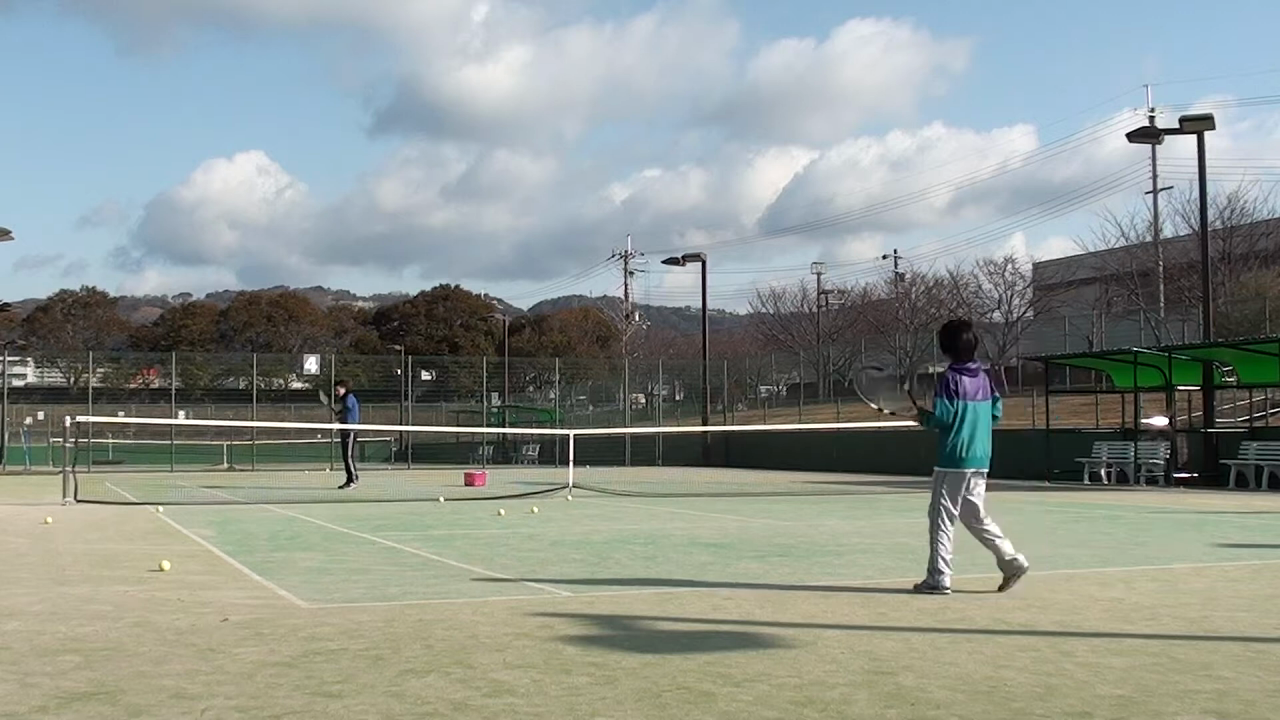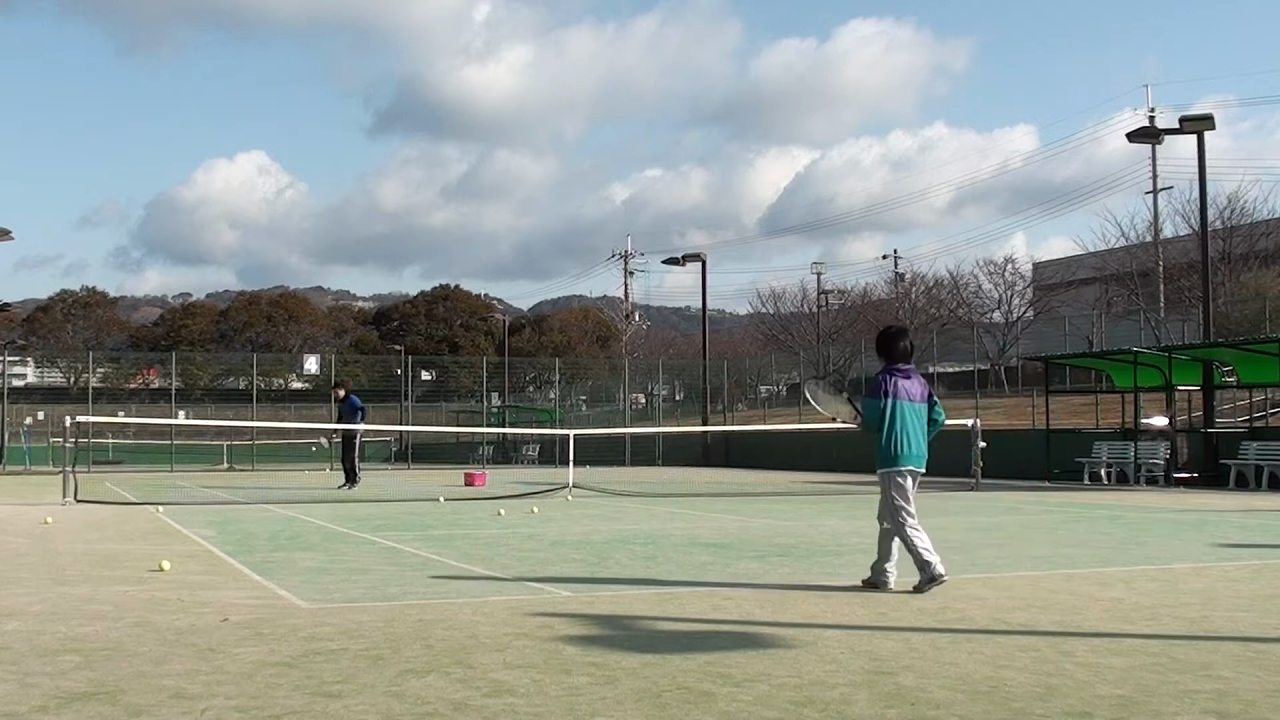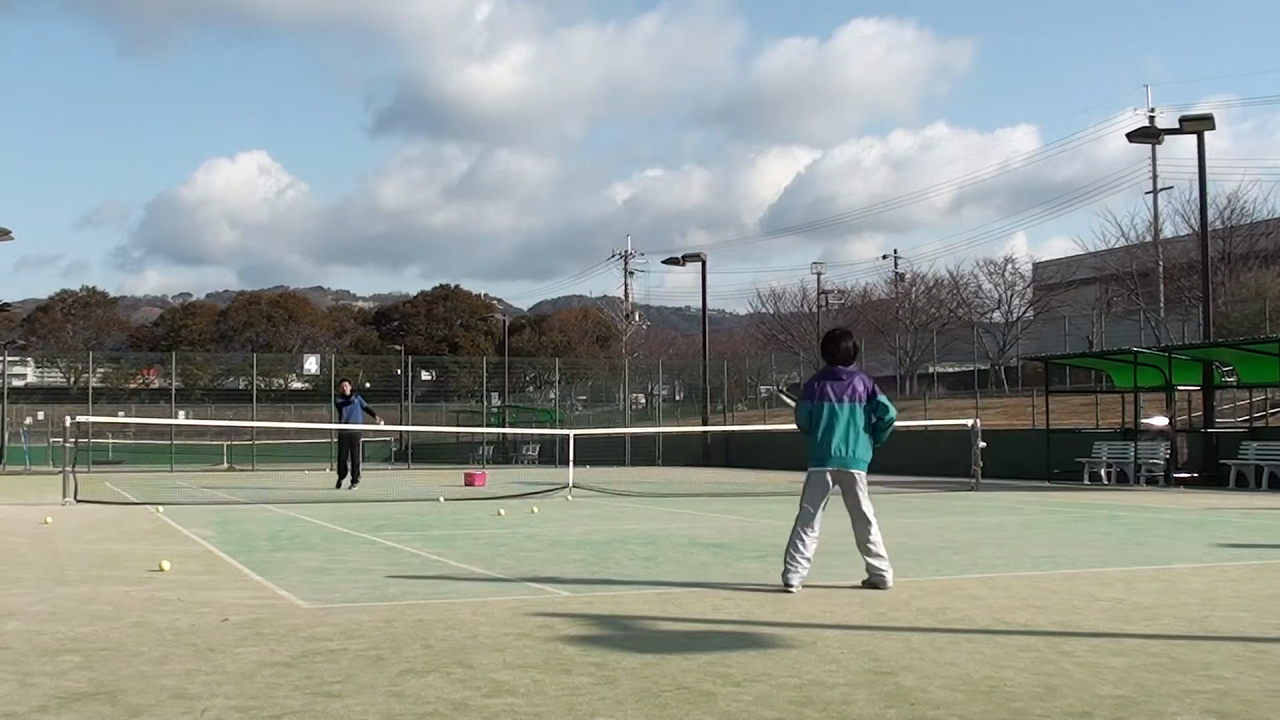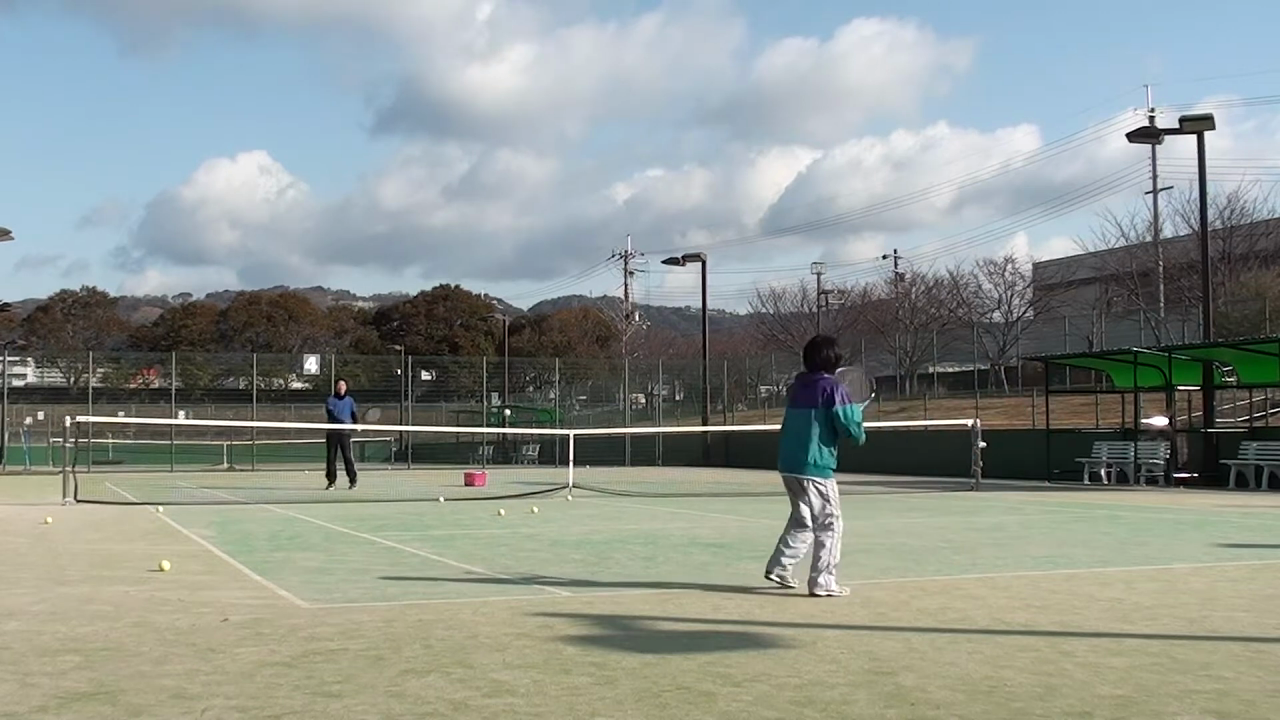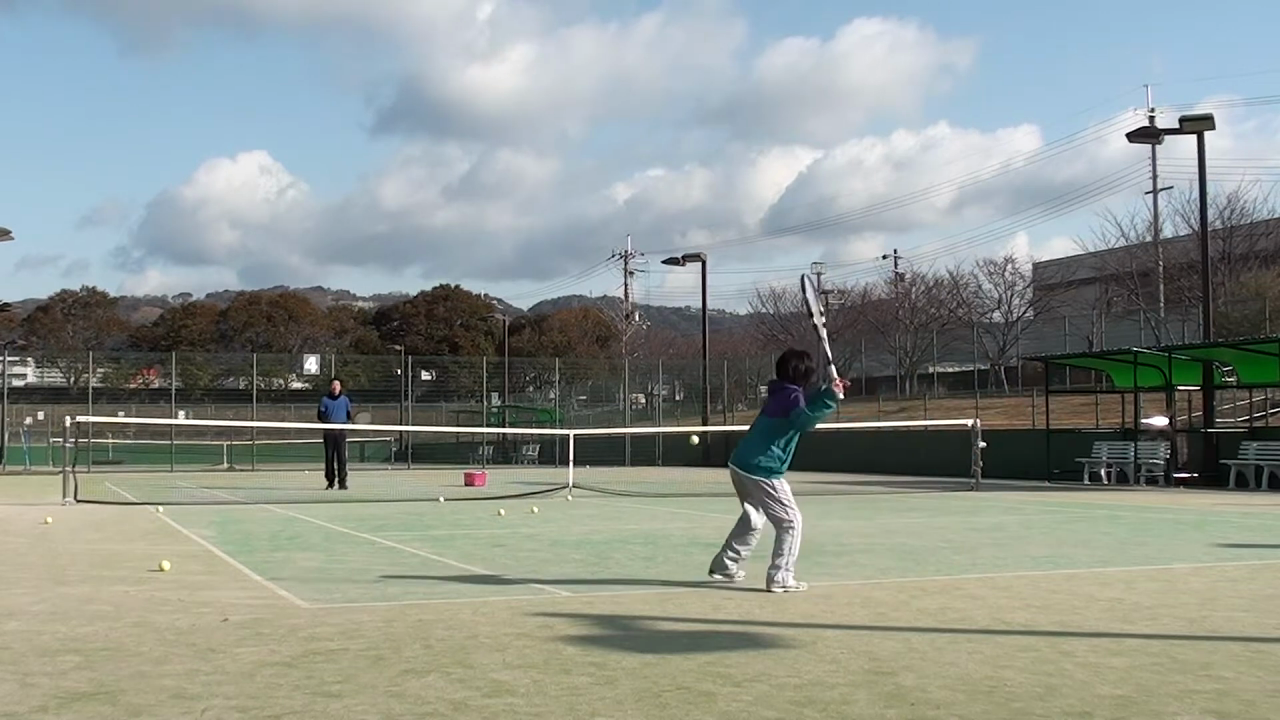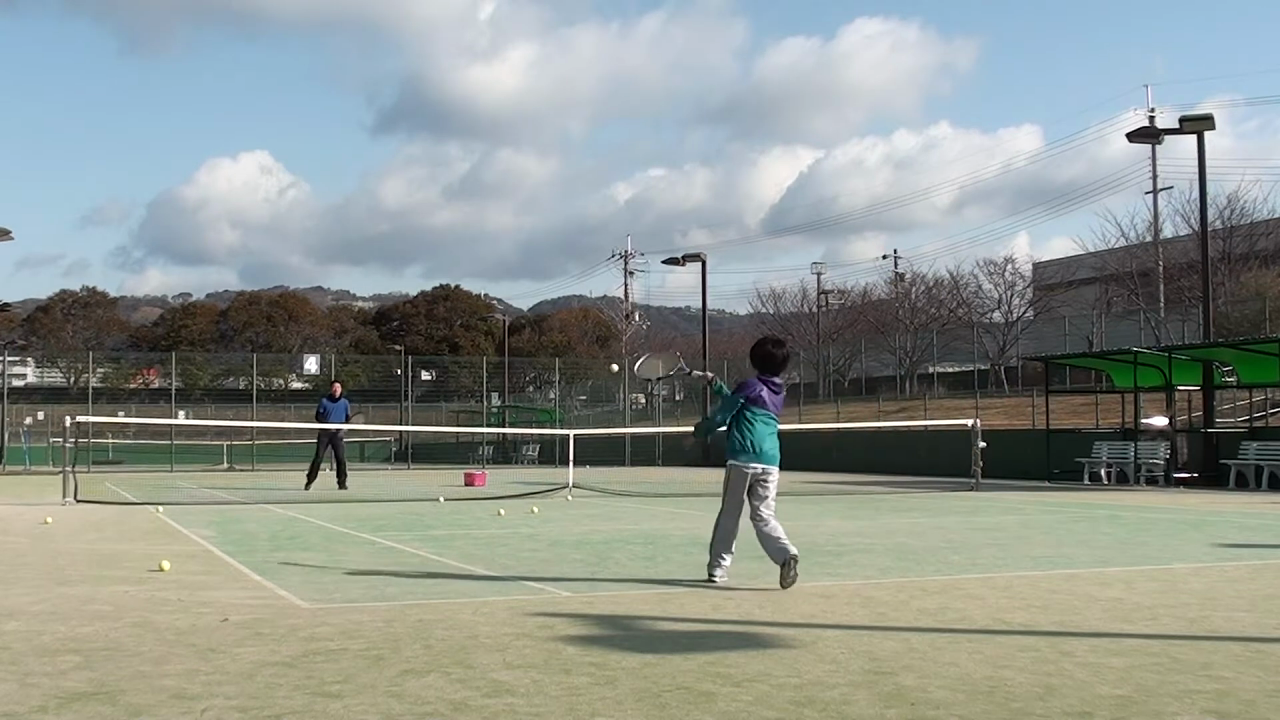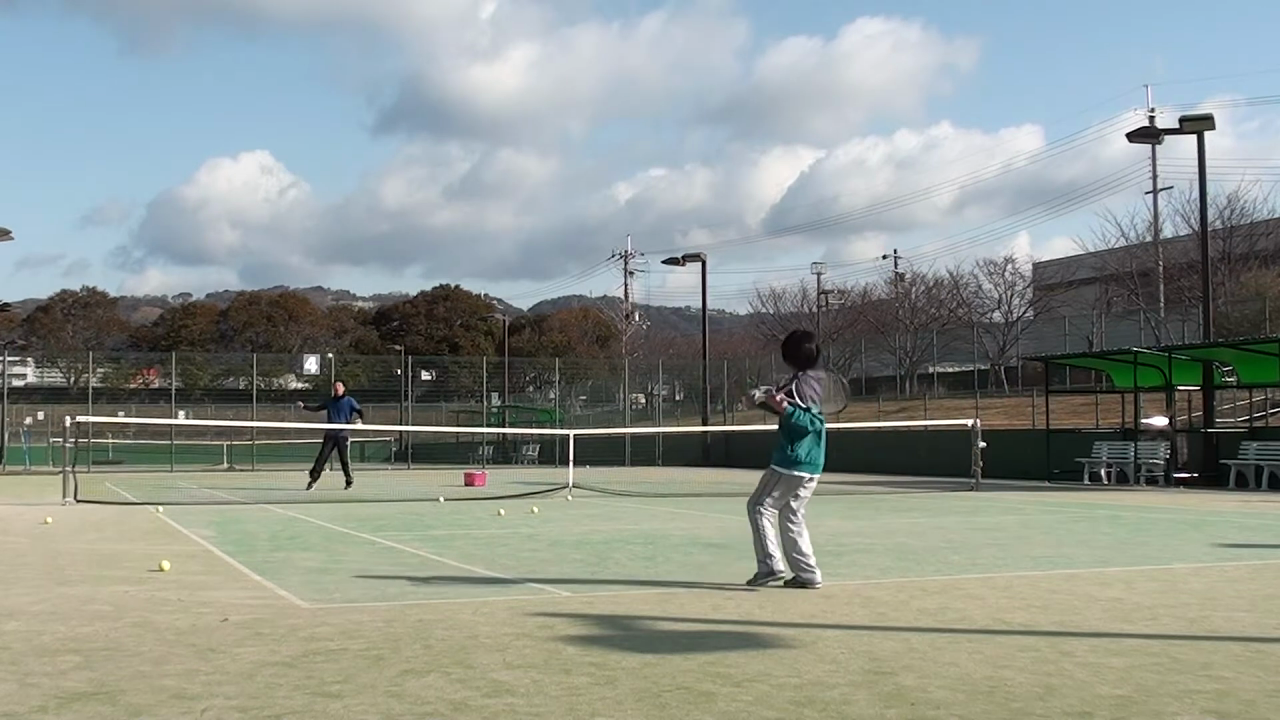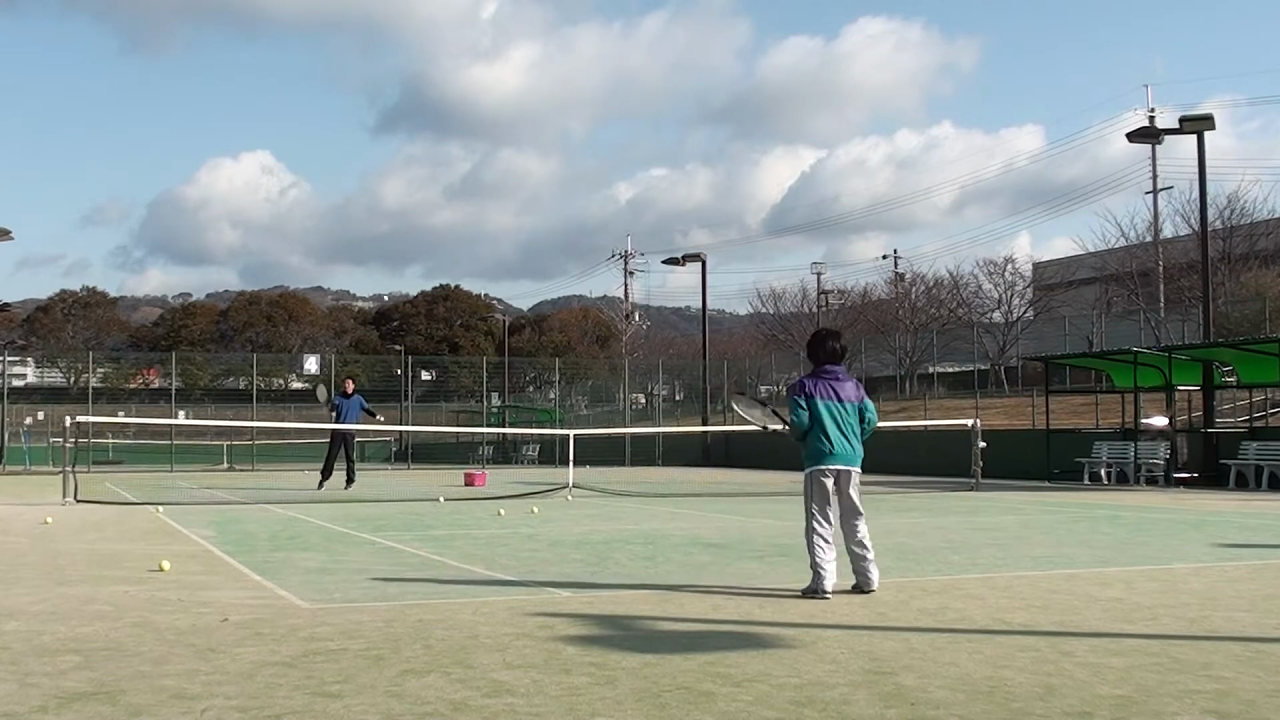
dt=0.5s
person 1, frame 1
left shoulder: (950, 378)
right shoulder: (983, 378)
left elbow: (942, 417)
right elbow: (996, 411)
left wrist: (923, 417)
left hip: (954, 459)
right hip: (980, 458)
left knee: (942, 517)
right knee: (976, 517)
left ankle: (939, 578)
right ankle: (1012, 560)
person 1, frame 2
left shoulder: (883, 380)
right shoulder: (920, 382)
left elbow: (871, 419)
right elbow: (937, 417)
left wrist: (863, 422)
left hip: (893, 457)
right hip: (916, 456)
left knee: (902, 519)
right knee: (889, 518)
left ankle: (932, 569)
right ankle: (882, 575)
person 1, frame 3
left shoulder: (815, 384)
right shoulder: (864, 383)
left elbow: (802, 422)
right elbow: (888, 414)
right wrist: (873, 441)
left hip: (821, 460)
right hip: (855, 461)
left knee: (807, 520)
right knee: (864, 519)
left ankle: (793, 575)
right ankle: (881, 574)
person 1, frame 4
left shoulder: (797, 388)
right shoulder: (834, 389)
right elbow: (848, 425)
right wrist: (859, 436)
left hip: (789, 465)
right hip: (816, 466)
left knee: (801, 519)
right knee: (829, 524)
left ankle: (779, 567)
right ankle: (823, 582)
person 1, frame 5
left shoulder: (778, 394)
right shoulder: (794, 396)
left elbow: (807, 407)
right elbow: (804, 421)
left wrist: (827, 392)
right wrist: (831, 397)
left hip: (739, 465)
right hip: (764, 472)
left knee: (752, 517)
right knee: (791, 522)
left ankle: (723, 566)
right ankle: (780, 578)
person 1, frame 6
left shoulder: (749, 386)
right shoulder: (779, 394)
left elbow: (720, 417)
left wrist: (699, 431)
right wrist: (718, 385)
left hip: (742, 459)
right hip: (769, 463)
left knee: (729, 514)
right knee: (764, 517)
left ankle: (717, 568)
right ankle: (786, 554)
person 1, frame 7
left shoulder: (801, 383)
right shoulder: (809, 383)
left elbow: (810, 423)
left wrist: (785, 409)
right wrist: (766, 402)
left hip: (792, 463)
right hip: (811, 464)
left knee: (760, 507)
right knee: (792, 517)
left ankle: (770, 567)
right ankle: (807, 574)
person 1, frame 8
left shoulder: (803, 385)
right shoulder: (853, 384)
left elbow: (800, 422)
right elbow: (870, 420)
left wrist: (795, 433)
left hip: (820, 460)
right hip: (850, 459)
left knee: (819, 523)
right knee: (854, 520)
left ankle: (822, 583)
right ankle: (866, 578)
